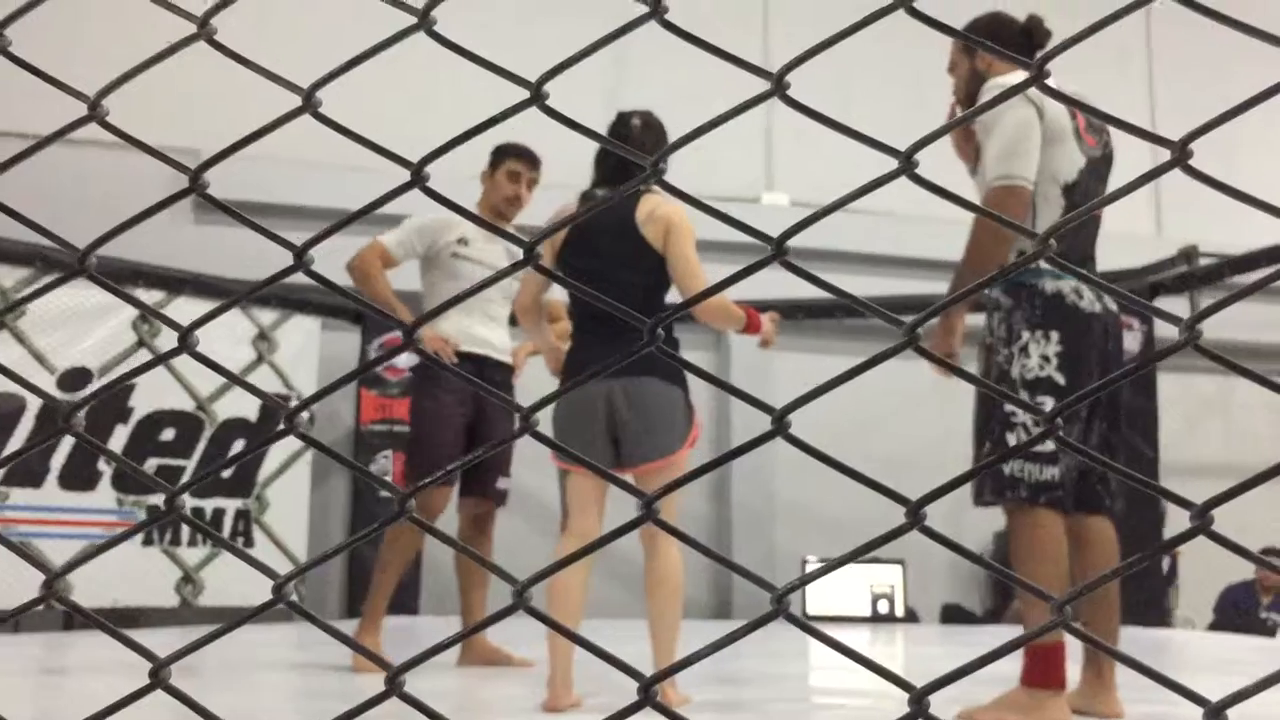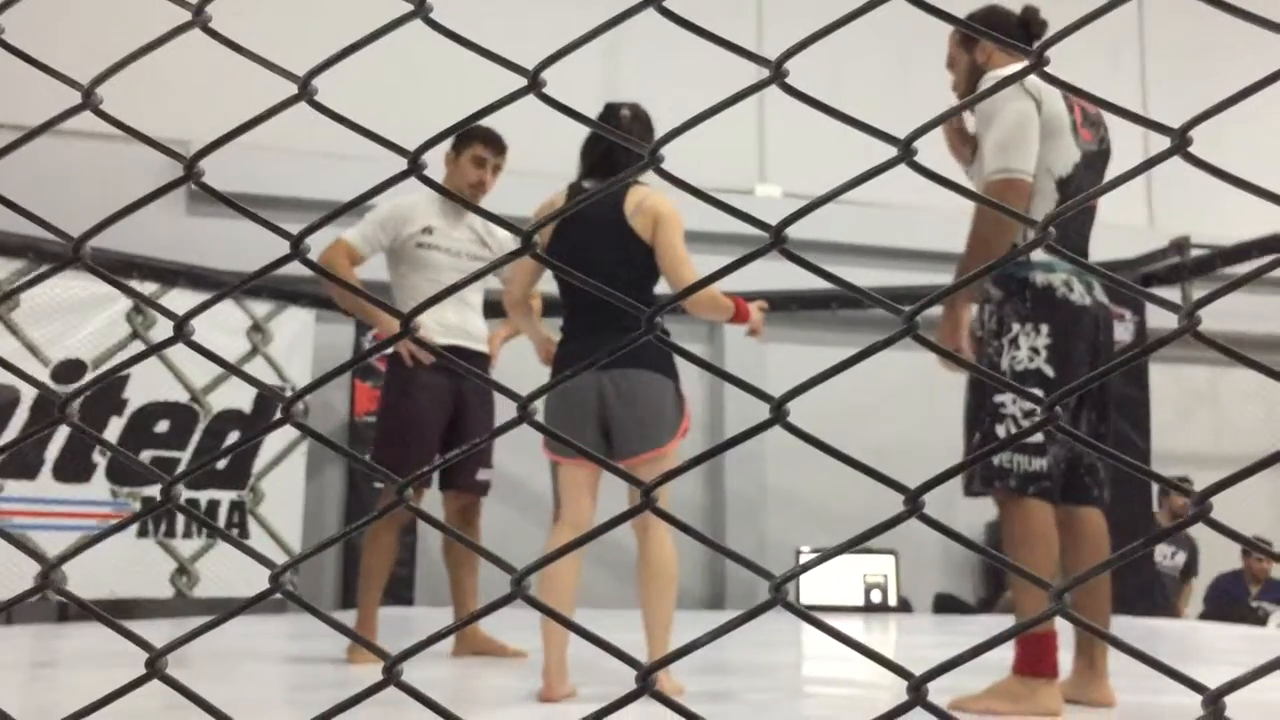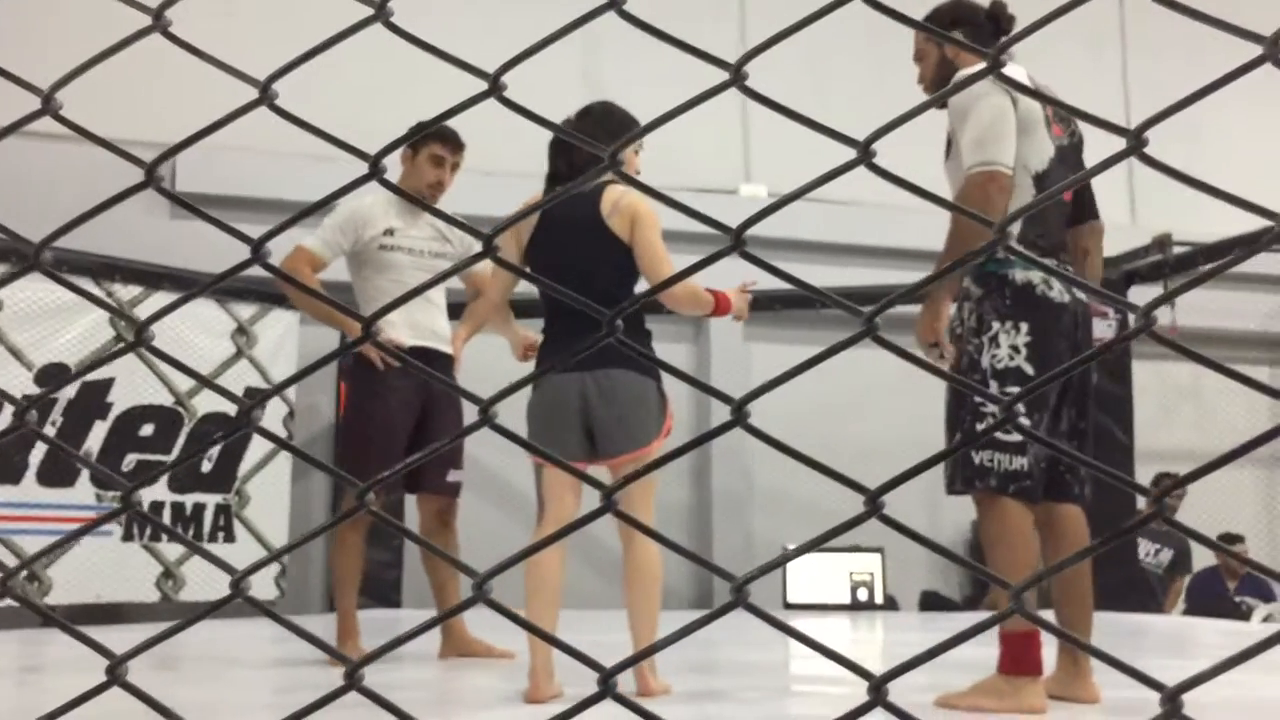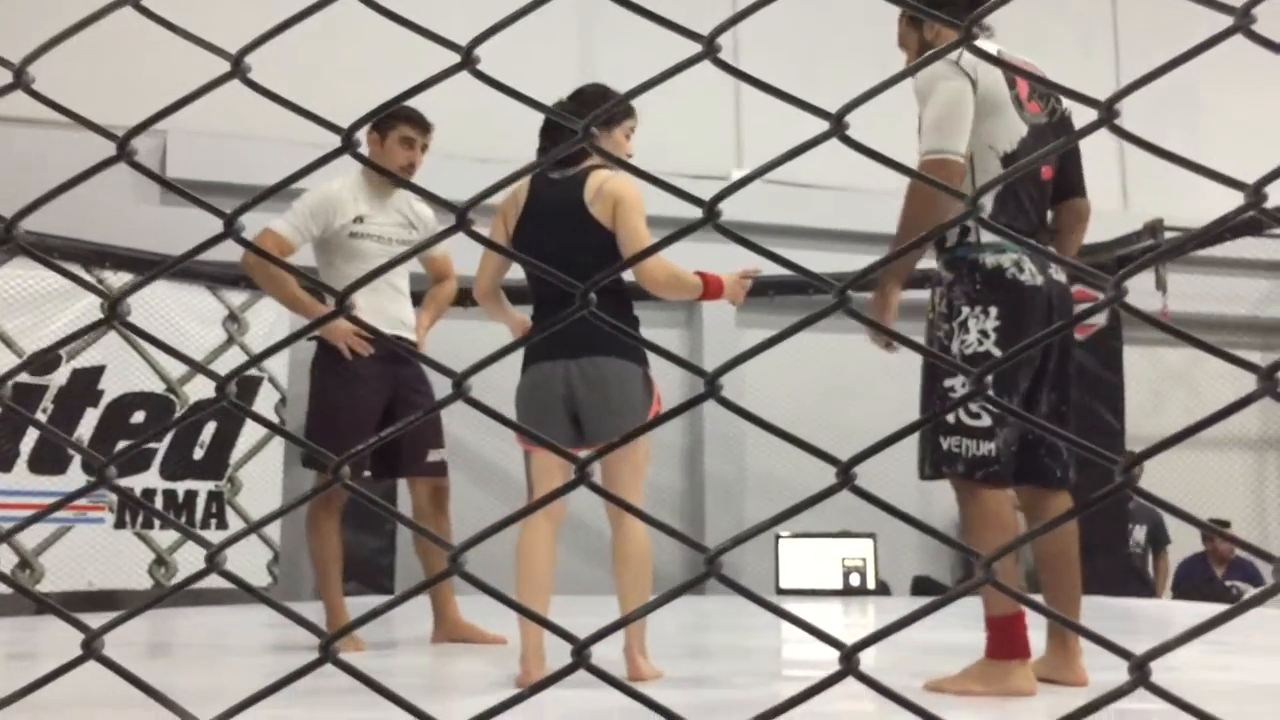
dt=0.4s
person 1, frame 1
left shoulder: (1009, 95)
right shoulder: (1082, 118)
left elbow: (1009, 209)
left wrist: (952, 307)
right wrist: (977, 160)
left hip: (1040, 310)
right hip: (1089, 311)
left knee: (1032, 494)
right knee: (1086, 499)
person 1, frame 2
left shoulder: (1008, 89)
right shoulder: (1081, 110)
left elbow: (1008, 200)
left wrist: (957, 299)
right wrist: (974, 160)
left hip: (1030, 302)
right hip: (1081, 302)
left knee: (1021, 484)
right knee: (1077, 490)
person 1, frame 3
left shoulder: (980, 87)
right shoulder: (1049, 108)
left elbow: (985, 191)
right elbow: (1086, 233)
left wrist: (936, 296)
left hip: (1010, 300)
right hip: (1059, 304)
left knee: (999, 483)
right knee: (1057, 489)
person 1, frame 4
left shoulder: (950, 65)
right shoulder: (1036, 82)
left elbow: (940, 177)
right elbow: (1074, 209)
left wrist: (891, 279)
left hip: (985, 284)
right hip: (1044, 286)
left knee: (974, 465)
right knee: (1043, 472)
left ankle: (1006, 656)
right ankle: (1064, 651)
person 2, frame 1
left shoulder: (566, 215)
right shoulder: (664, 211)
left elbow: (526, 306)
right elbow: (701, 304)
left wrist: (550, 348)
right wrist: (756, 323)
left hip: (583, 383)
right hip: (652, 382)
left knee: (578, 532)
right knee: (661, 534)
left ankle: (559, 682)
right ankle: (666, 680)
person 2, frame 2
left shoulder: (554, 207)
right shoulder: (653, 203)
left elbow: (515, 299)
right elbow: (692, 296)
left wrist: (541, 339)
right wrist: (744, 313)
left hip: (574, 375)
right hip: (643, 373)
left knee: (571, 523)
right knee: (654, 523)
left ankle: (555, 671)
right ankle: (661, 669)
person 2, frame 3
left shoulder: (532, 211)
right shoulder: (629, 202)
left elbow: (490, 303)
right elbow: (671, 291)
right wrist: (725, 302)
left hip: (557, 376)
right hip: (624, 374)
left knee: (553, 525)
right knee: (638, 524)
left ankle: (540, 674)
right ankle: (646, 670)
person 2, frame 4
left shoulder: (521, 193)
right shoulder: (616, 186)
left elbow: (484, 288)
right elbow: (653, 276)
left wrist: (515, 322)
right wrist: (720, 286)
left hip: (544, 362)
right hip: (611, 359)
left knee: (543, 511)
right knee: (626, 509)
left ankle: (532, 658)
right ankle: (636, 654)
person 3, frame 1
left shoulder: (524, 254)
right shoulder: (443, 225)
right elbow: (363, 263)
right wrist: (413, 326)
left hip: (497, 379)
right hip: (445, 369)
left knee: (480, 511)
right knee: (428, 499)
left ankle: (473, 639)
right ankle: (368, 629)
person 3, frame 2
left shoulder: (495, 235)
right shoulder: (405, 212)
right elbow: (331, 263)
left wrist: (501, 336)
right wrist: (386, 323)
left hip: (474, 369)
right hip: (420, 363)
left knee: (465, 503)
right knee: (399, 500)
left ankle: (468, 630)
right ankle: (365, 633)
person 3, frame 3
left shoulder: (454, 231)
right shoulder: (363, 212)
left elbow: (488, 293)
right elbow: (293, 272)
right wrist: (355, 329)
left hip: (439, 370)
right hip: (384, 366)
left knee: (441, 505)
right knee: (361, 503)
left ankle: (455, 634)
right ankle: (348, 636)
person 3, frame 4
left shoulder: (419, 213)
right shoulder: (331, 198)
left elbow: (445, 278)
right elbow: (258, 257)
left wrist: (423, 323)
right wrist: (321, 317)
left hip: (405, 358)
right hip: (350, 354)
left knee: (432, 488)
right knee: (332, 490)
left ankle: (447, 618)
right ankle: (337, 621)
